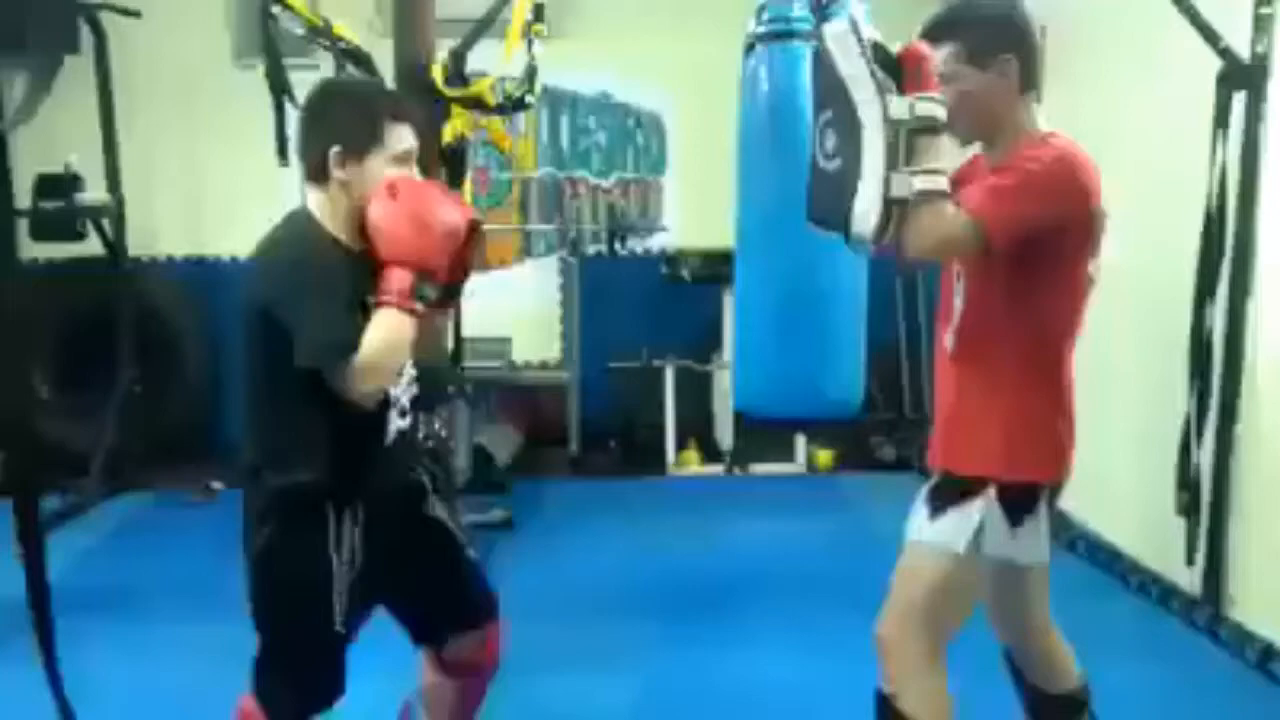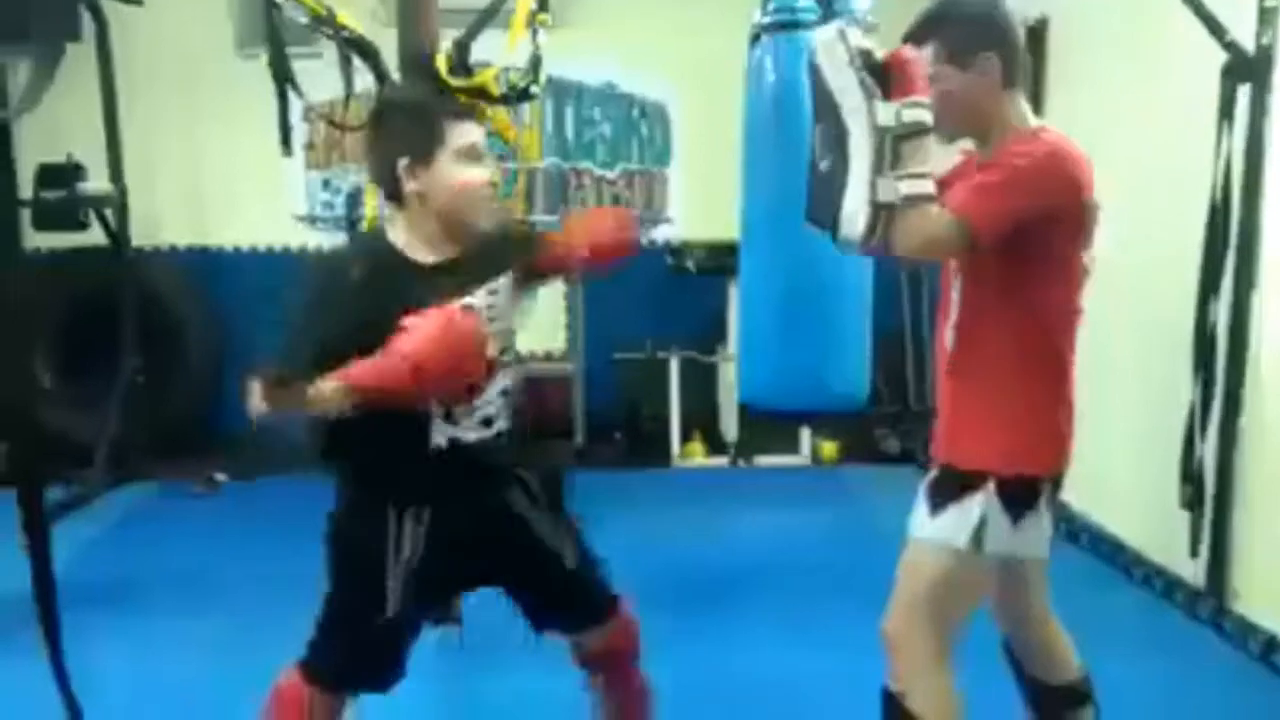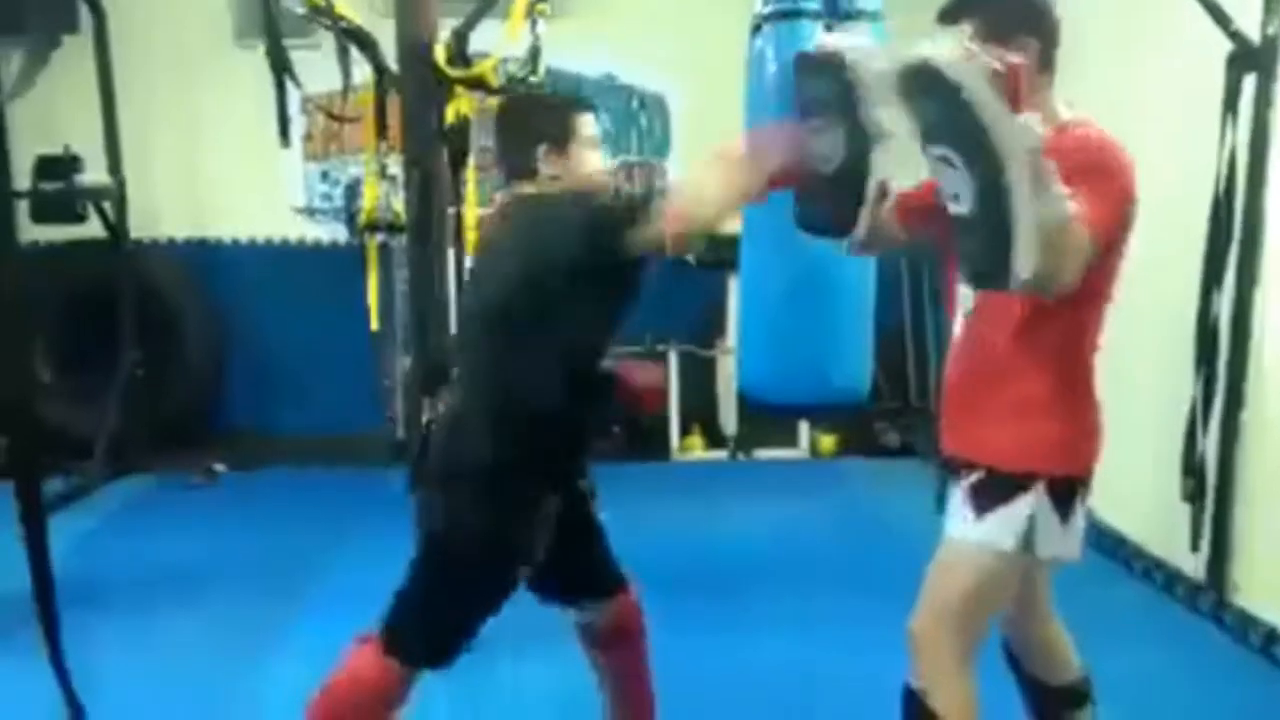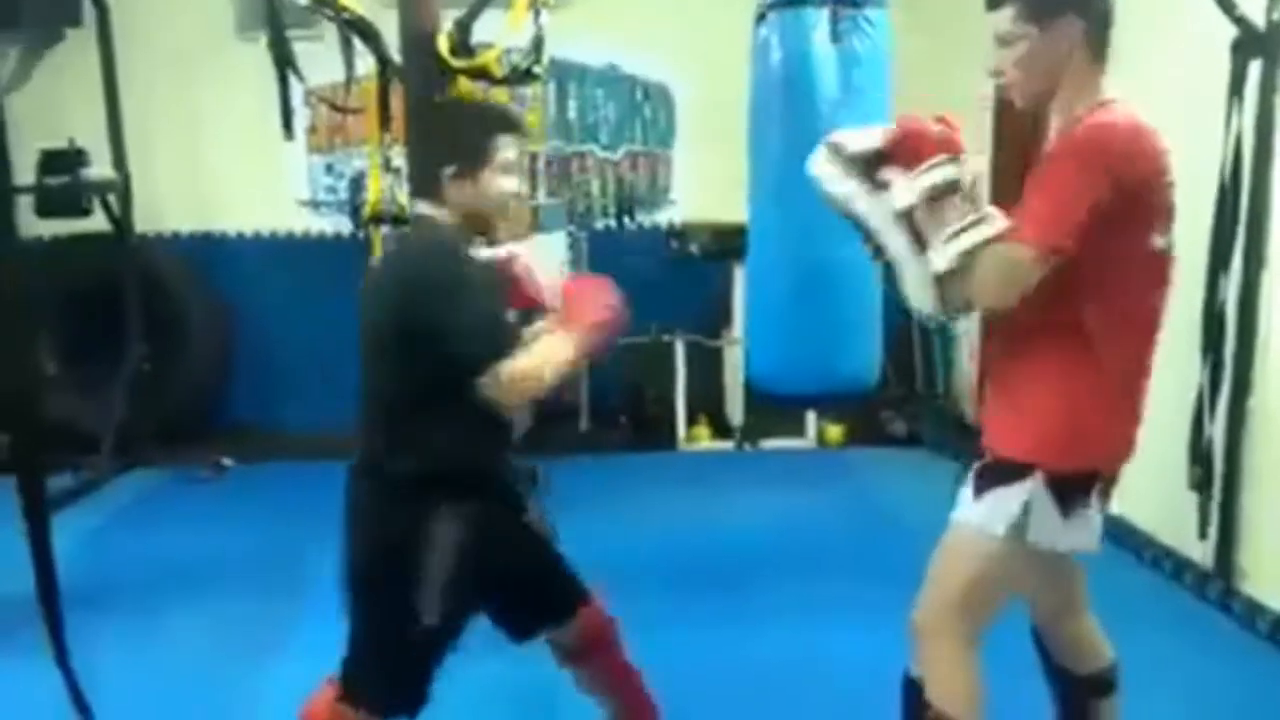
dt=0.3s
person 1, frame 1
left shoulder: (1053, 168)
right shoulder: (985, 171)
left elbow: (928, 241)
right elbow: (889, 234)
left hip: (1004, 453)
right hip: (988, 443)
left knee: (904, 640)
right knee: (1023, 625)
person 1, frame 2
left shoulder: (1043, 163)
right shoulder: (984, 168)
left elbow: (916, 239)
right elbow: (879, 234)
left wrist: (904, 123)
left hip: (1004, 446)
right hip: (993, 438)
left knee: (910, 636)
right knee: (1024, 617)
person 1, frame 3
left shoulder: (1089, 155)
left elbow: (1056, 272)
right elbow: (870, 232)
left hip: (1034, 445)
right hip: (979, 434)
left knee: (937, 638)
right knee: (1022, 612)
person 1, frame 4
left shoulder: (1100, 144)
right shoulder: (1088, 142)
left elbow: (994, 286)
left wrist: (931, 178)
right wrist: (912, 185)
left hip: (1054, 435)
right hip: (1055, 428)
left knee: (939, 627)
right knee: (1058, 608)
person 2, frame 1
left shoulder: (367, 241)
right shoulder: (296, 259)
left elbow: (407, 350)
right elbow: (361, 378)
left wrist: (439, 264)
right wrist: (411, 274)
left hip: (388, 486)
right hip: (312, 509)
left knee: (470, 636)
person 2, frame 2
left shoulder: (491, 241)
right shoulder: (352, 281)
left elbow: (552, 251)
right elbow: (276, 396)
left wrist: (578, 247)
right wrist: (375, 377)
left hip: (494, 481)
right hip: (396, 505)
left knee: (609, 634)
person 2, frame 3
left shoulder: (524, 232)
right shoulder: (559, 227)
right elbow: (667, 223)
left wrist: (612, 372)
right wrist: (762, 165)
left hip: (534, 472)
right hip: (493, 485)
left knee: (614, 614)
right knee: (411, 644)
person 2, frame 4
left shoulder: (422, 261)
right shoulder: (438, 269)
right elbow: (513, 383)
right wrist: (580, 326)
left hip: (468, 495)
right hip: (416, 512)
left knee: (584, 627)
